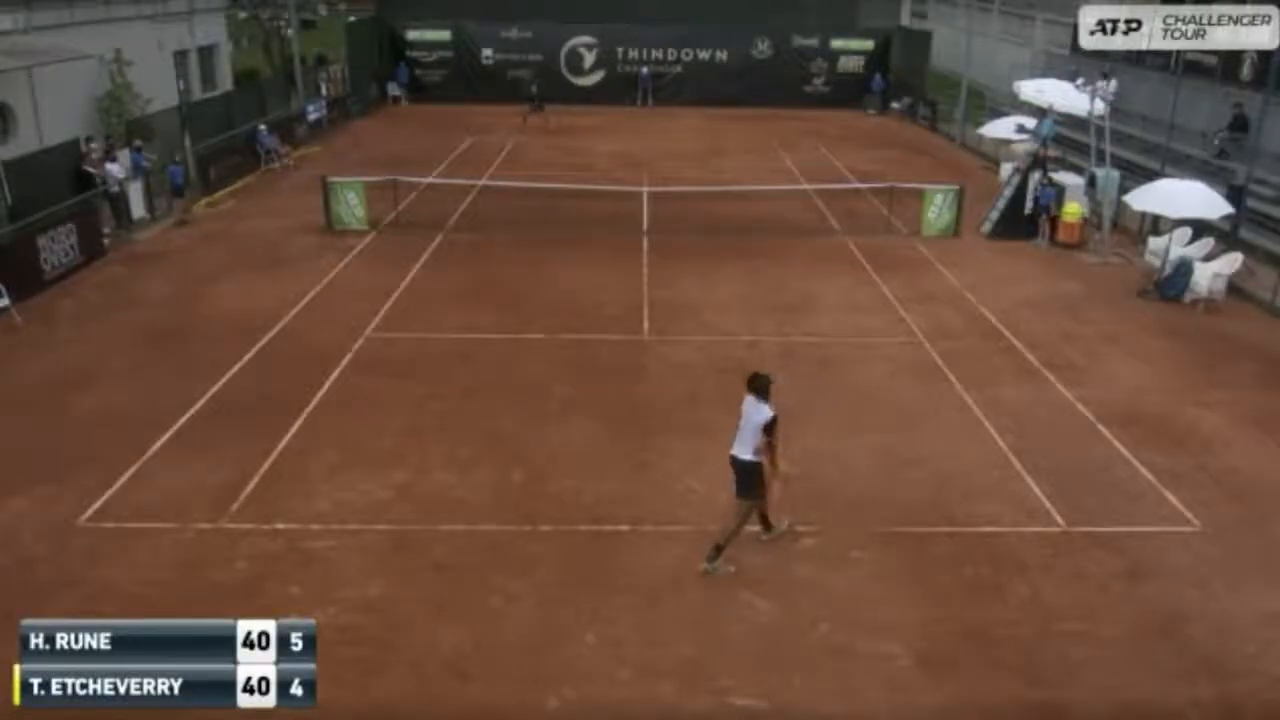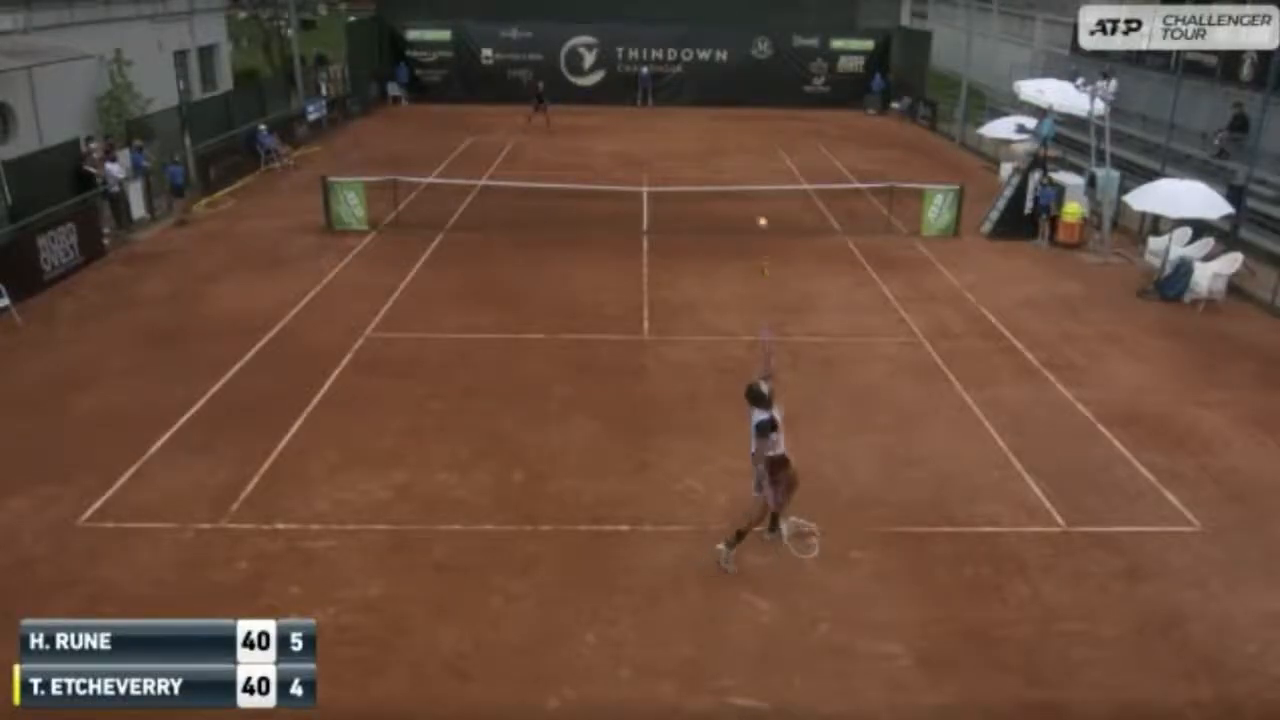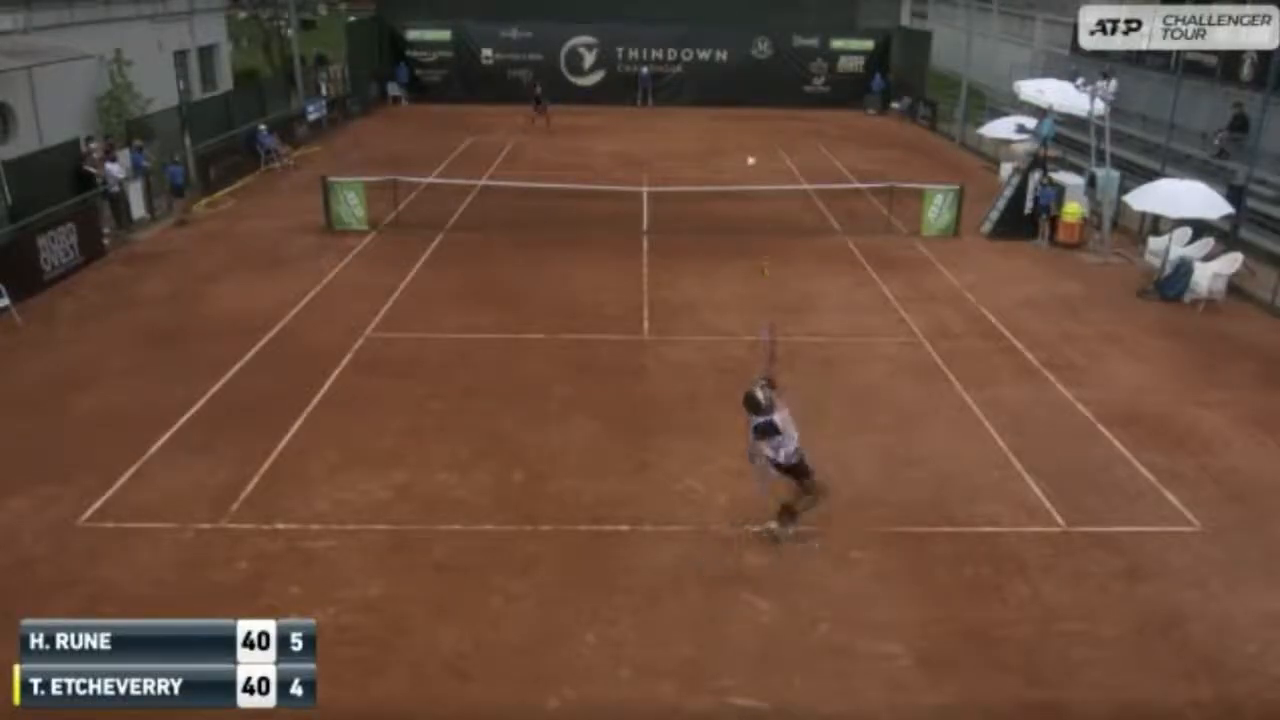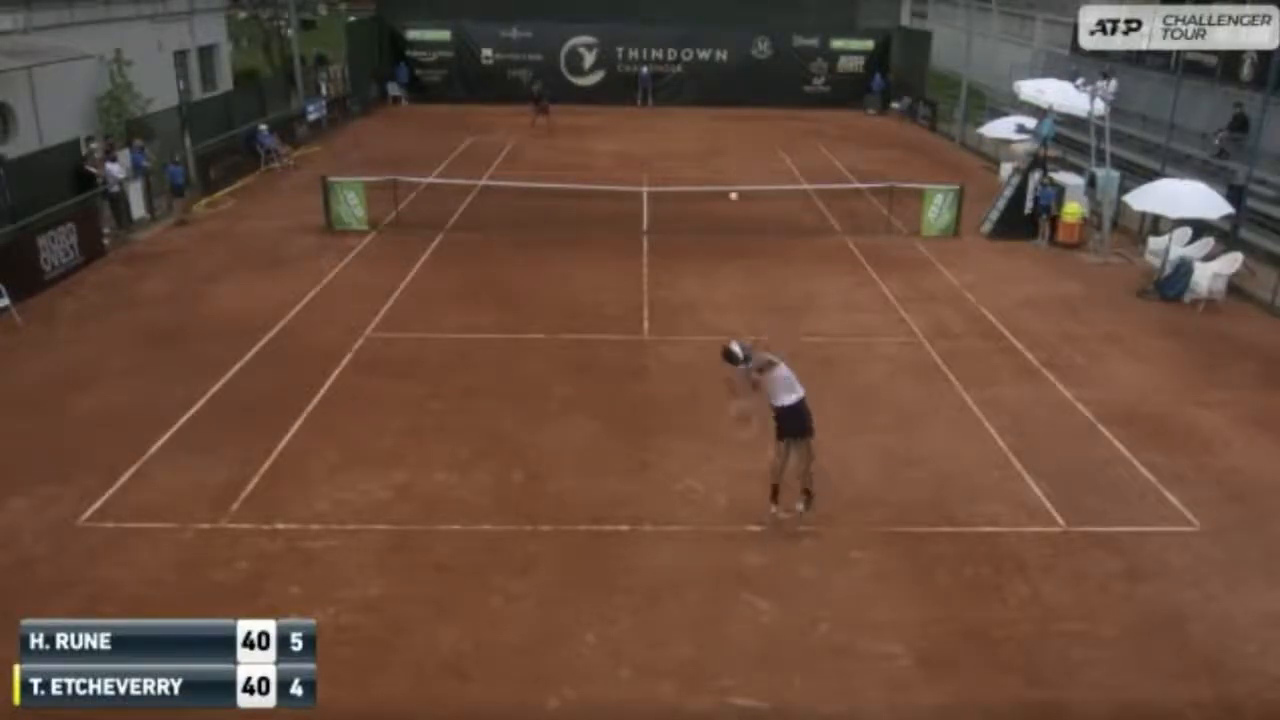
dt=0.3s
person 1, frame 1
left shoulder: (748, 399)
right shoulder: (768, 416)
right elbow: (770, 447)
right wrist: (775, 470)
left hip: (738, 456)
right hip: (749, 463)
left knee: (761, 490)
right knee: (742, 514)
left ankle: (768, 528)
right ankle: (712, 559)
person 1, frame 2
left shoulder: (762, 397)
right shoulder: (764, 421)
left elbow: (767, 375)
right elbow: (759, 457)
right wrist: (766, 488)
left hip: (774, 453)
right hip: (768, 457)
left knee: (791, 480)
right knee: (765, 505)
left ankle: (773, 527)
right ankle: (728, 547)
person 1, frame 3
left shoulder: (765, 390)
right shoulder: (760, 425)
right elbow: (754, 452)
left hip: (790, 452)
right hip: (784, 457)
left knee: (805, 485)
right knee: (812, 492)
left ankle: (781, 520)
right ankle: (779, 522)
person 1, frame 4
right shoulder: (754, 370)
left hip: (781, 409)
right hip: (796, 406)
left knee: (781, 453)
right knee: (805, 454)
left ankle: (774, 502)
right ankle: (805, 499)
